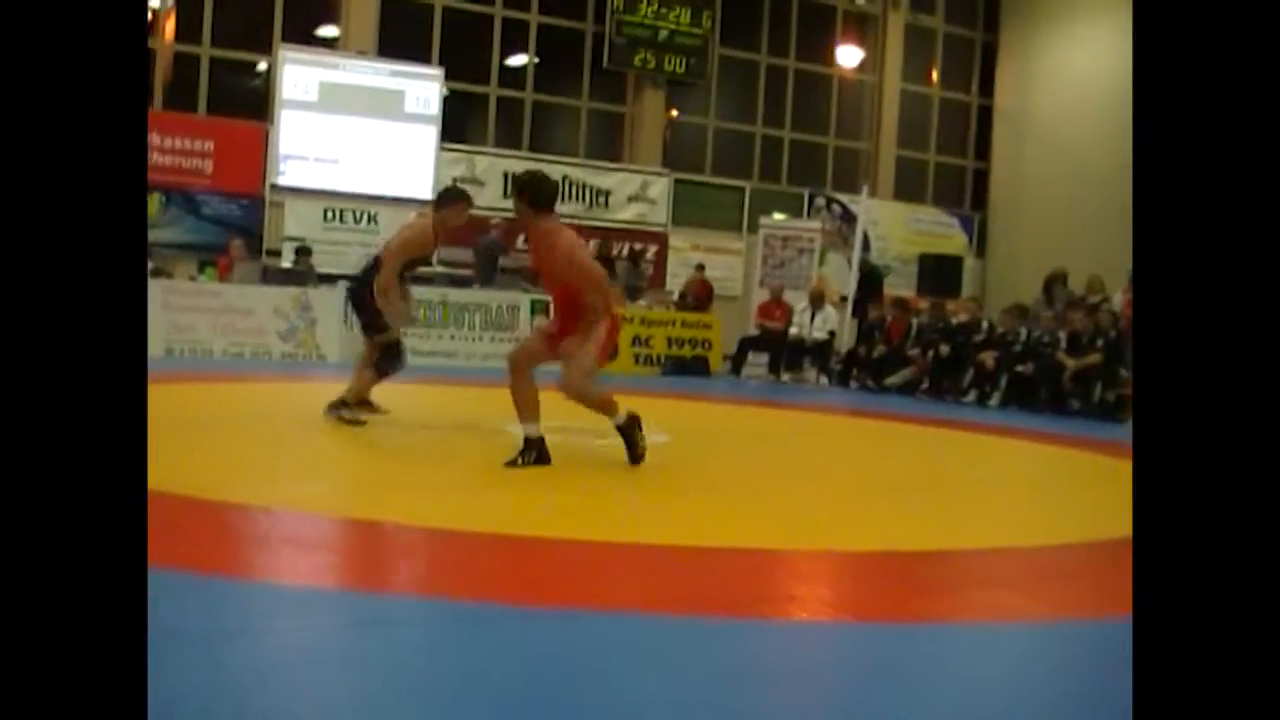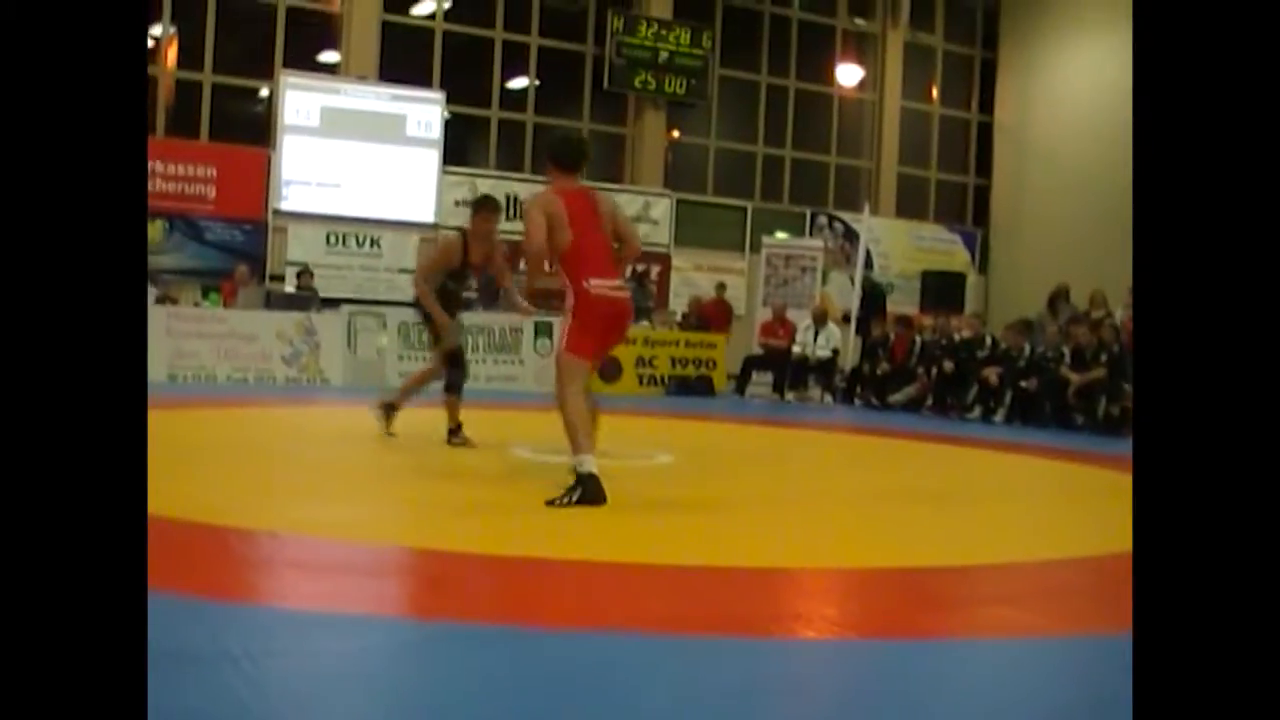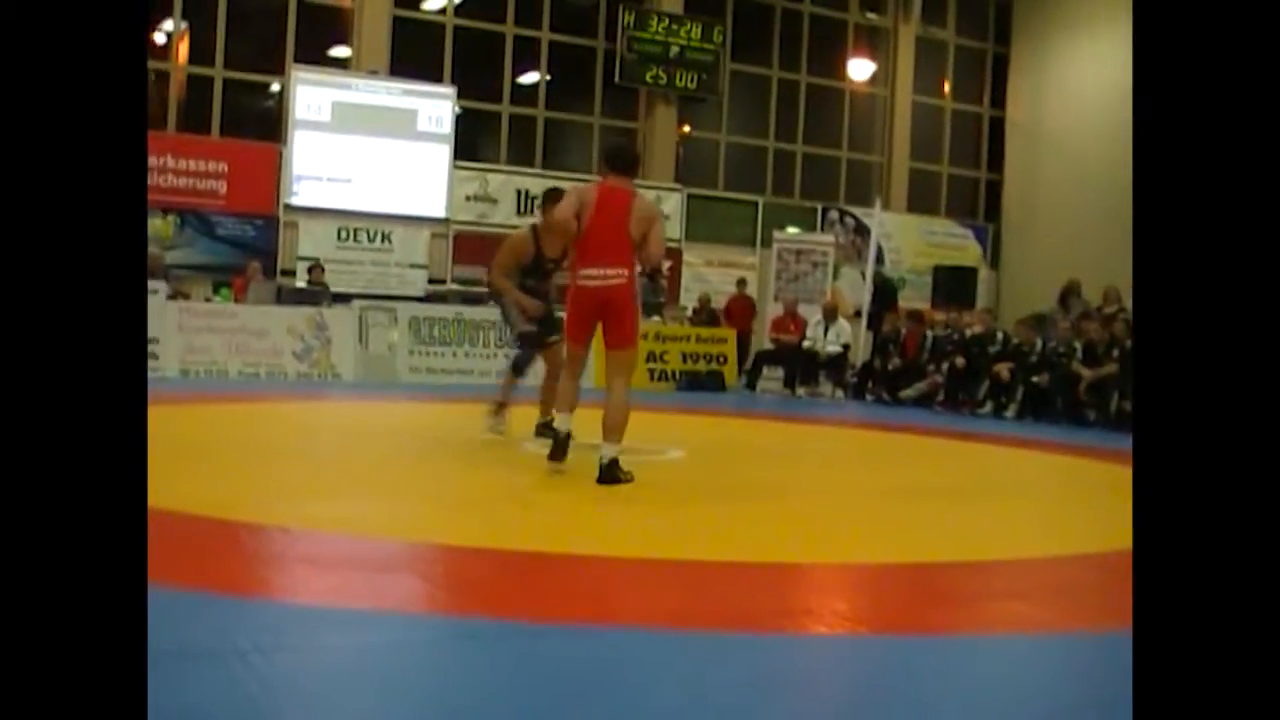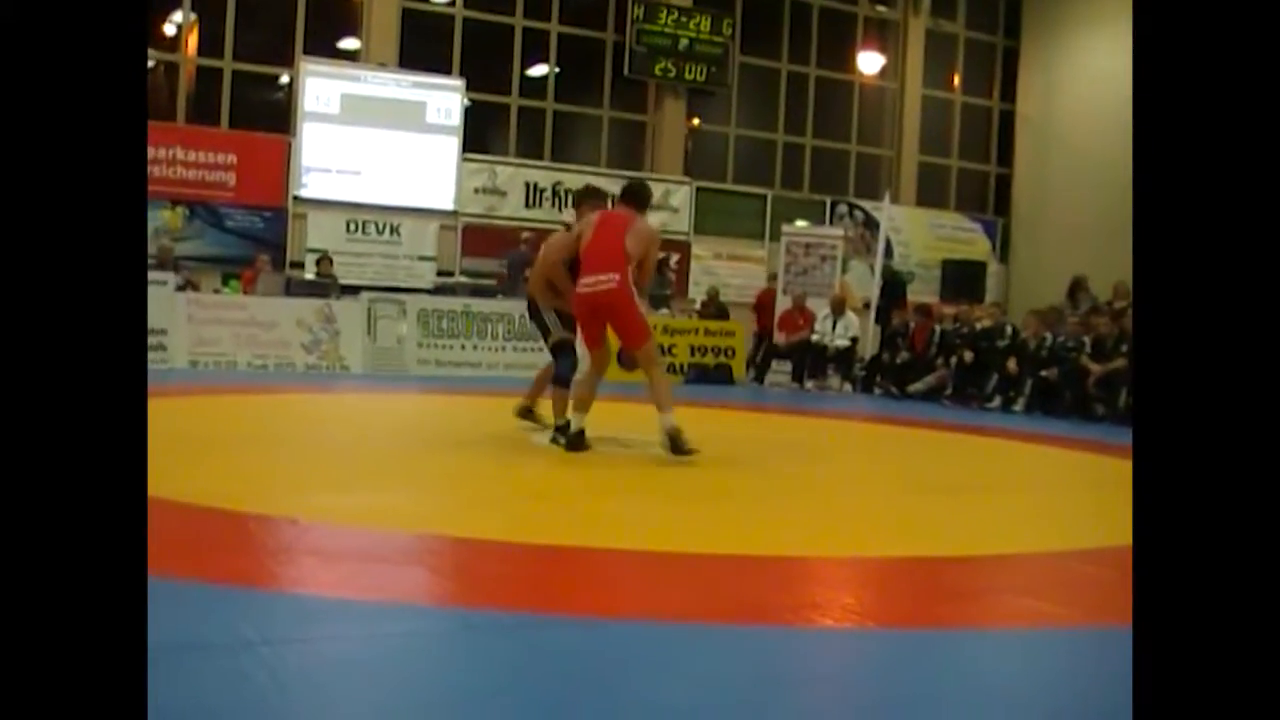
dt=0.5s
person 1, frame 1
left shoulder: (563, 246)
right shoulder: (537, 236)
left elbow: (604, 294)
left wrist: (579, 338)
left hip: (596, 318)
right hip: (569, 314)
left knee: (572, 382)
right knee: (518, 360)
left ankle: (625, 422)
right ankle: (534, 446)
person 1, frame 2
left shoulder: (540, 201)
right shoulder: (603, 201)
left elbow: (536, 249)
right elbow: (634, 247)
left wrist: (531, 275)
left hip: (586, 300)
right hip: (619, 299)
left knee: (569, 390)
right knee: (577, 380)
left ankle: (588, 481)
right ankle: (586, 462)
person 1, frame 3
left shoulder: (582, 192)
right shoulder: (649, 208)
left elbow: (560, 218)
right elbow: (653, 260)
left wrist: (579, 241)
left hip: (584, 285)
right hip: (621, 288)
left knee: (572, 367)
right knee: (618, 381)
left ankle: (561, 433)
right ankle: (608, 462)
person 1, frame 4
left shoulder: (590, 221)
right shoulder: (648, 231)
right elbow: (645, 276)
left hip: (584, 294)
right hip: (617, 291)
left knee: (598, 365)
right knee: (653, 366)
left ankle: (575, 432)
right ankle: (672, 433)
person 2, frame 1
left shoulder: (428, 228)
right shoulder: (422, 230)
right elbow: (391, 261)
left wrist: (404, 298)
right wrist: (396, 304)
left hip: (369, 286)
right hip: (370, 287)
left knee: (377, 347)
right knee: (393, 358)
left ankle: (359, 399)
right ankle: (341, 404)
person 2, frame 2
left shoulder: (493, 247)
right shoulder: (451, 244)
left elbow: (502, 275)
right elbow: (420, 279)
left wrist: (518, 301)
right wrist: (438, 315)
left hip: (452, 303)
right hip: (434, 304)
left knee: (442, 366)
right knee: (456, 363)
left ankle: (392, 404)
right ankle: (454, 429)
person 2, frame 3
left shoulder: (568, 240)
right shoulder: (522, 240)
right elbow: (495, 275)
right wrist: (524, 300)
left hip: (541, 302)
right hip: (515, 300)
left knee: (556, 363)
right knee: (531, 345)
left ankle: (545, 423)
right ankle: (500, 406)
person 2, frame 4
right shoulder: (564, 242)
right elbow: (536, 286)
right wrist: (568, 302)
left hip: (562, 303)
right hip: (544, 302)
left knee: (561, 360)
right knee: (567, 357)
left ankle: (526, 406)
right ankle: (560, 428)
